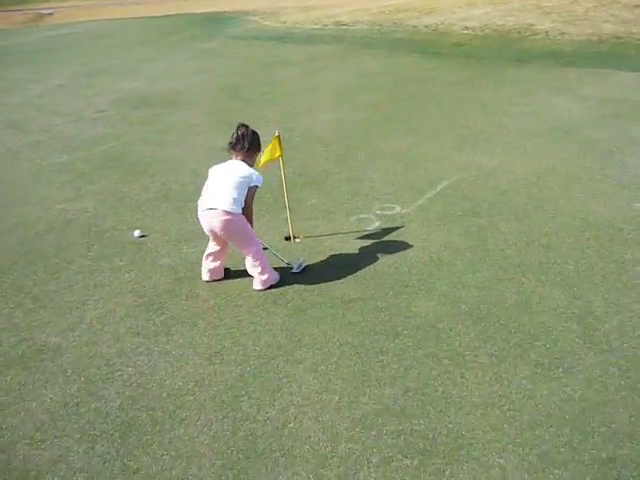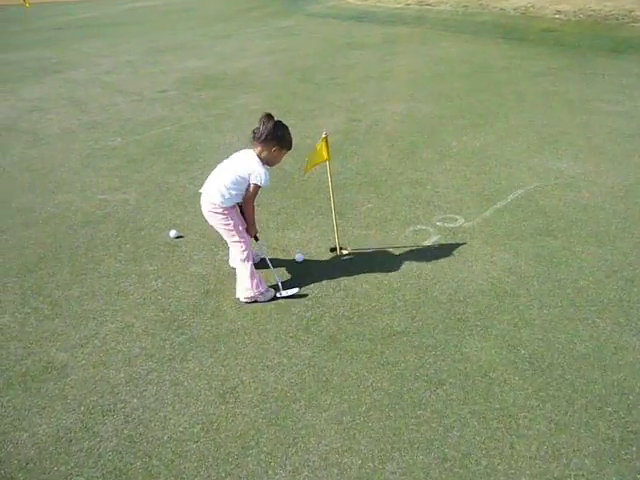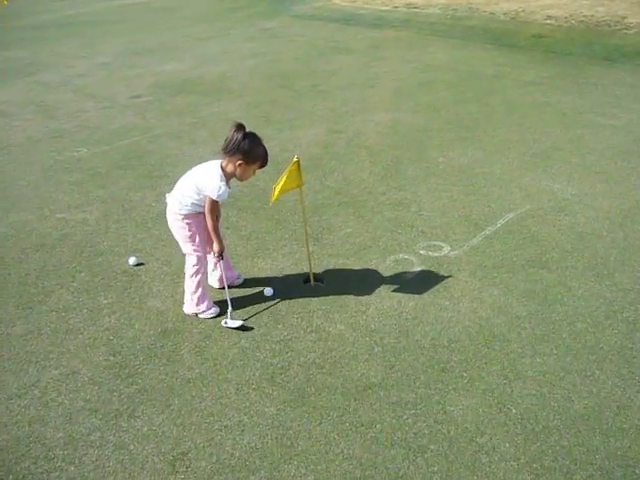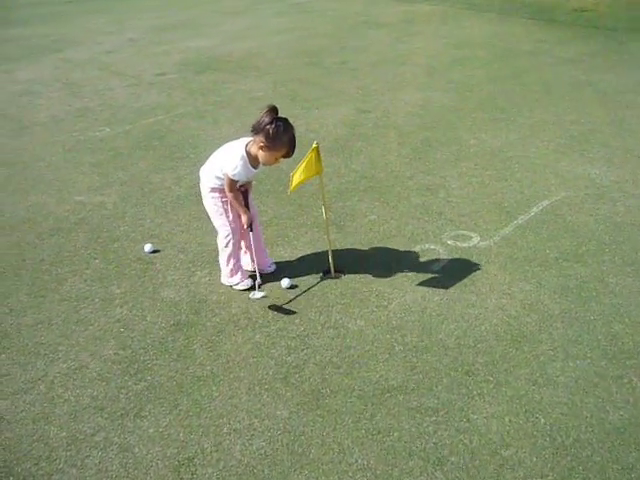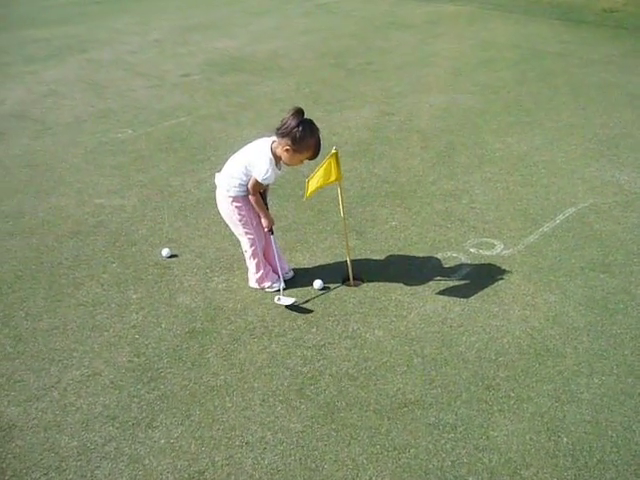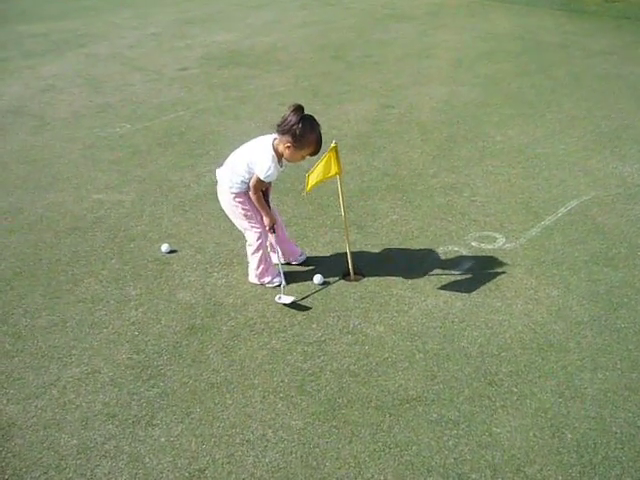
dt=0.7s
person 1, frame 1
left shoulder: (217, 168)
right shoulder: (253, 175)
left elbow: (203, 193)
right elbow: (248, 206)
right wrist: (249, 228)
left hip: (204, 214)
right hip: (226, 216)
left knee: (217, 243)
right knee: (251, 246)
left ankle: (211, 271)
person 1, frame 2
left shoulder: (245, 154)
right shoulder: (260, 172)
right elbow: (249, 203)
left wrist: (248, 224)
right wrist: (252, 226)
left hip: (211, 198)
right hip: (218, 207)
left knee: (240, 230)
right knee: (242, 242)
left ankle: (239, 260)
right ankle: (251, 290)
person 1, frame 3
left shoulder: (218, 166)
right shoulder: (217, 184)
right elbow: (211, 215)
right wrist: (217, 242)
left hip: (194, 209)
right hip: (183, 214)
left knee: (214, 245)
right knee: (197, 256)
left ankle: (221, 277)
right ankle: (196, 304)
person 1, frame 4
left shoulder: (254, 146)
right shoulder: (238, 162)
right elbow: (230, 190)
left wrist: (247, 183)
right wrist: (244, 213)
left hip: (233, 184)
right hip: (215, 188)
left knee: (251, 223)
right knee: (230, 230)
left ankle: (256, 262)
right ankle: (232, 274)
person 1, frame 5
left shoulder: (274, 143)
right shoulder: (266, 167)
right elbow: (252, 192)
left wrist: (264, 202)
right wrist: (265, 216)
left hip: (244, 190)
right hip: (232, 196)
left knee: (265, 231)
right knee: (253, 237)
left ankle: (276, 268)
right ankle: (261, 278)
person 1, frame 6
left shoulder: (276, 141)
right shoulder: (269, 164)
right elbow: (254, 190)
left wrist: (267, 195)
right wrist: (266, 214)
left hip: (246, 184)
right hip: (234, 192)
left knee: (274, 220)
right knee: (258, 231)
left ankle: (287, 253)
right ankle: (261, 275)
